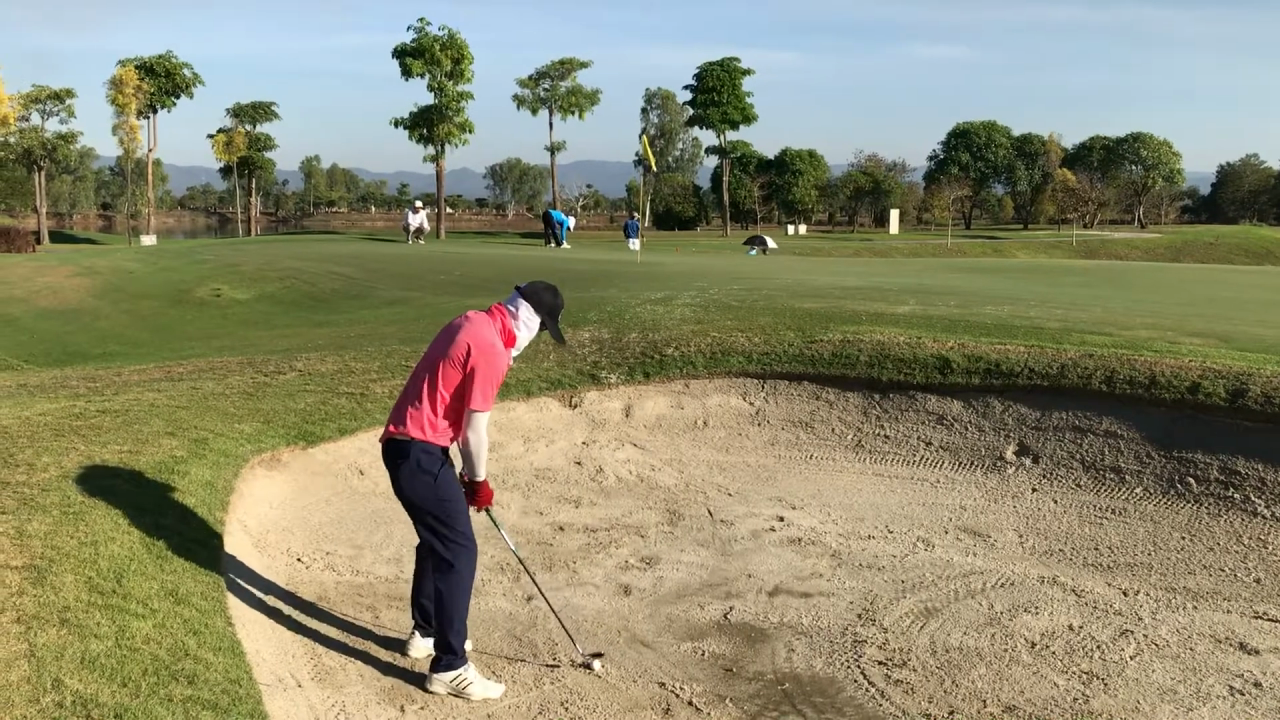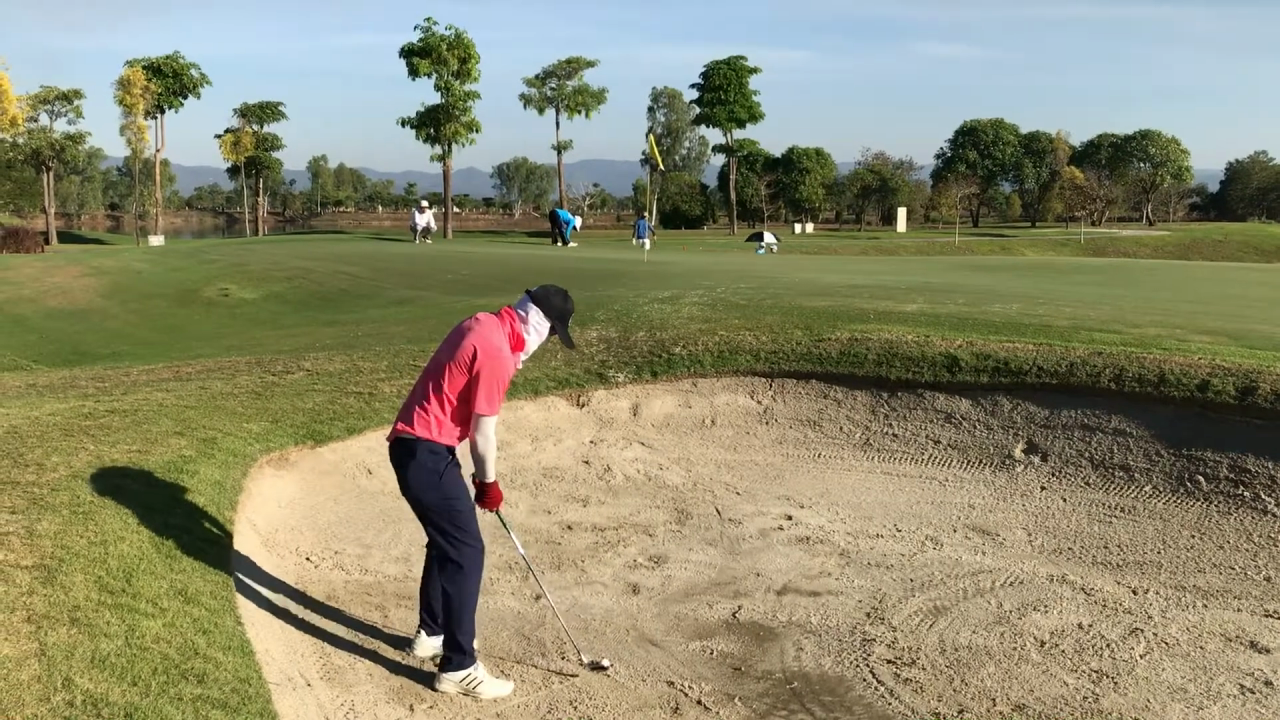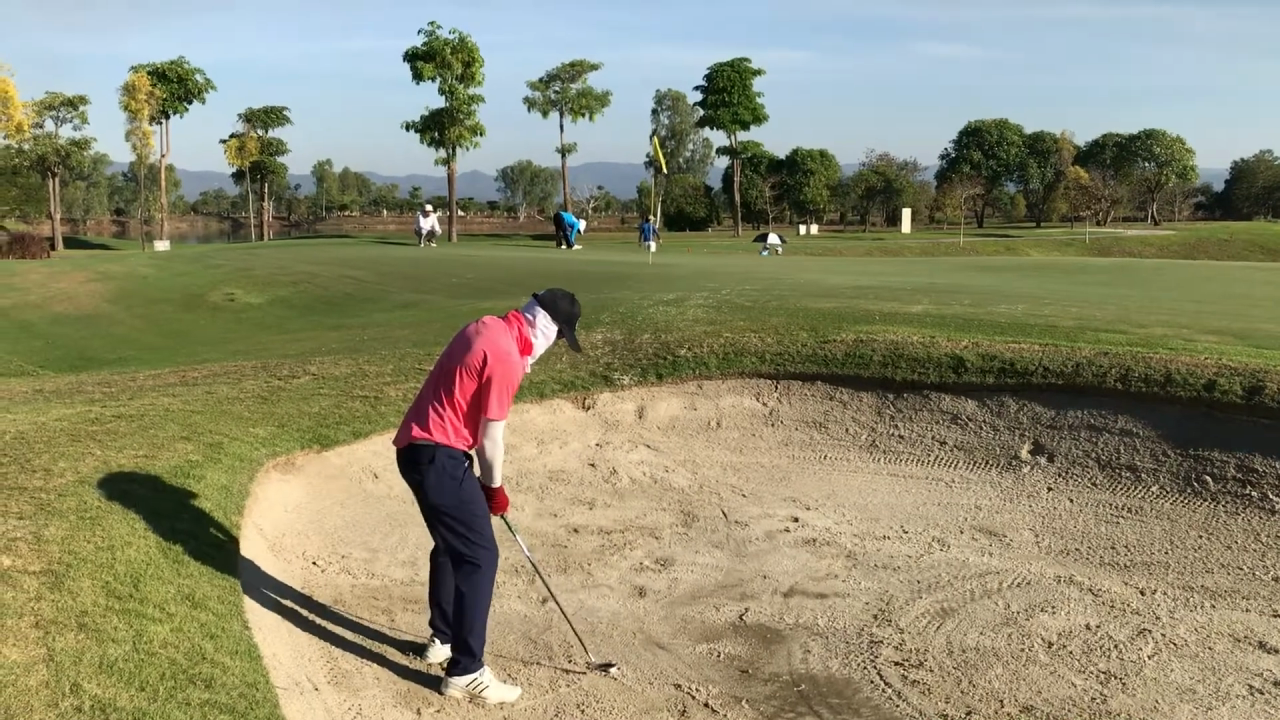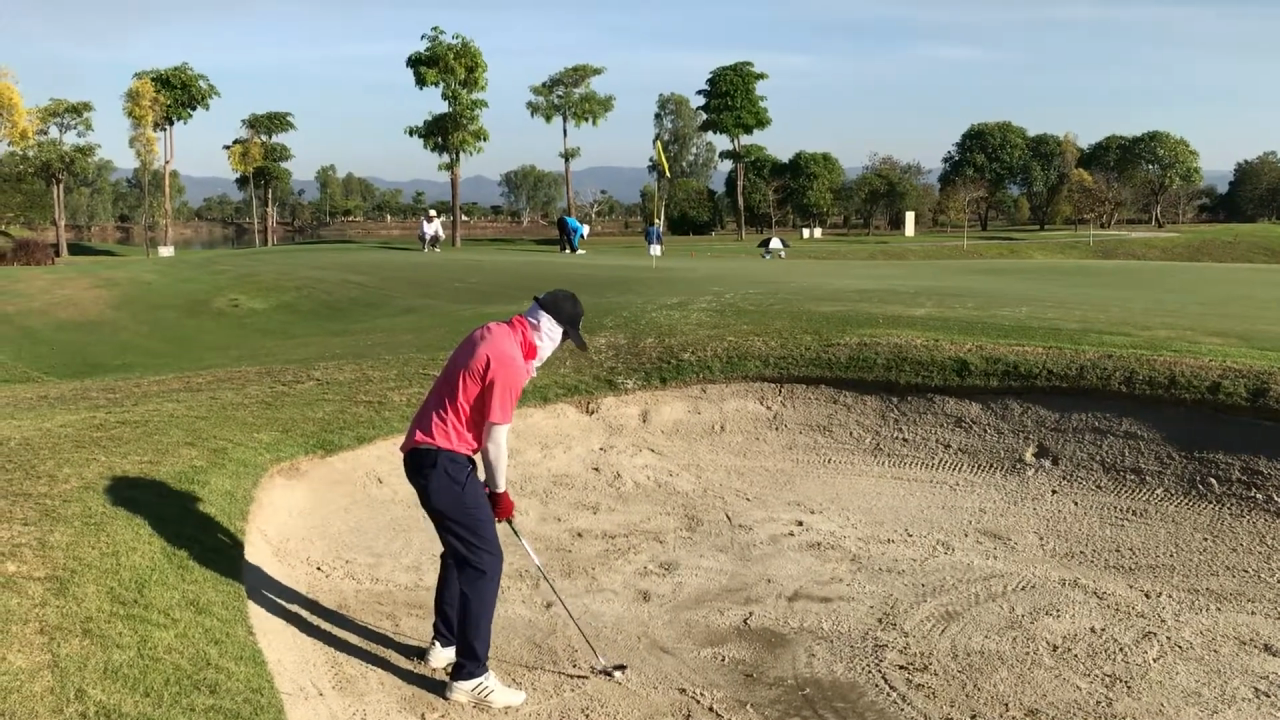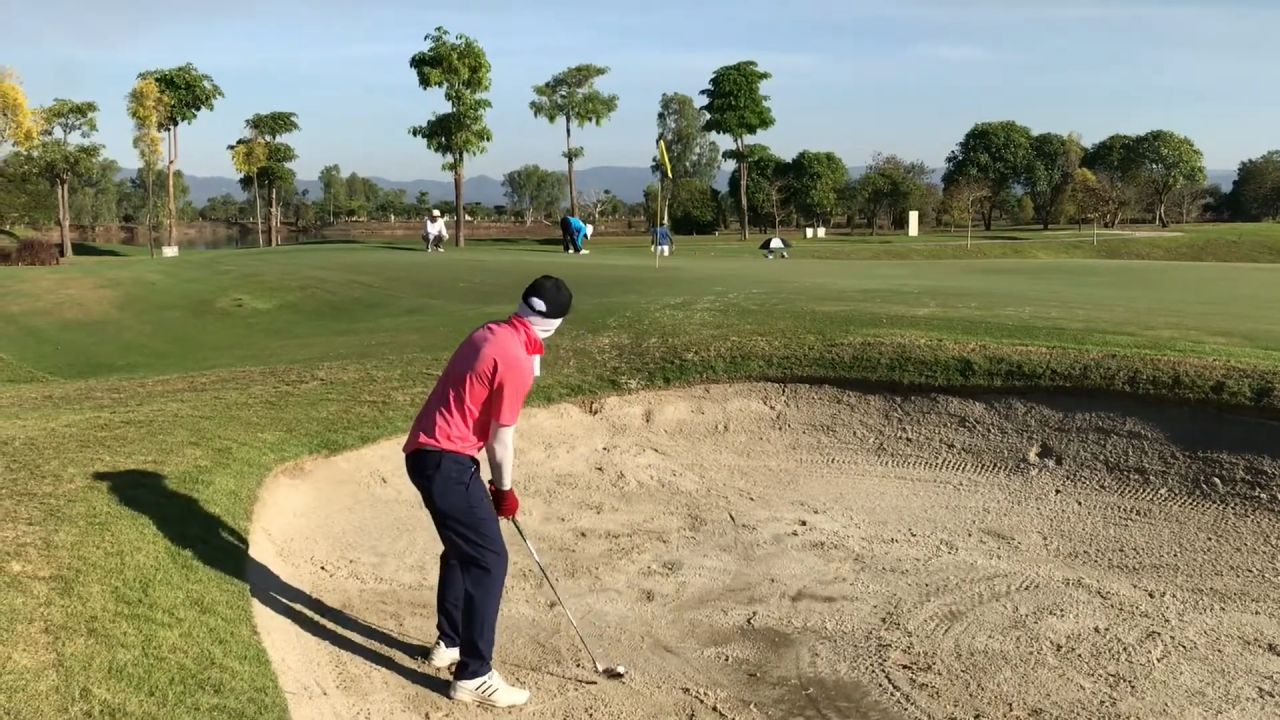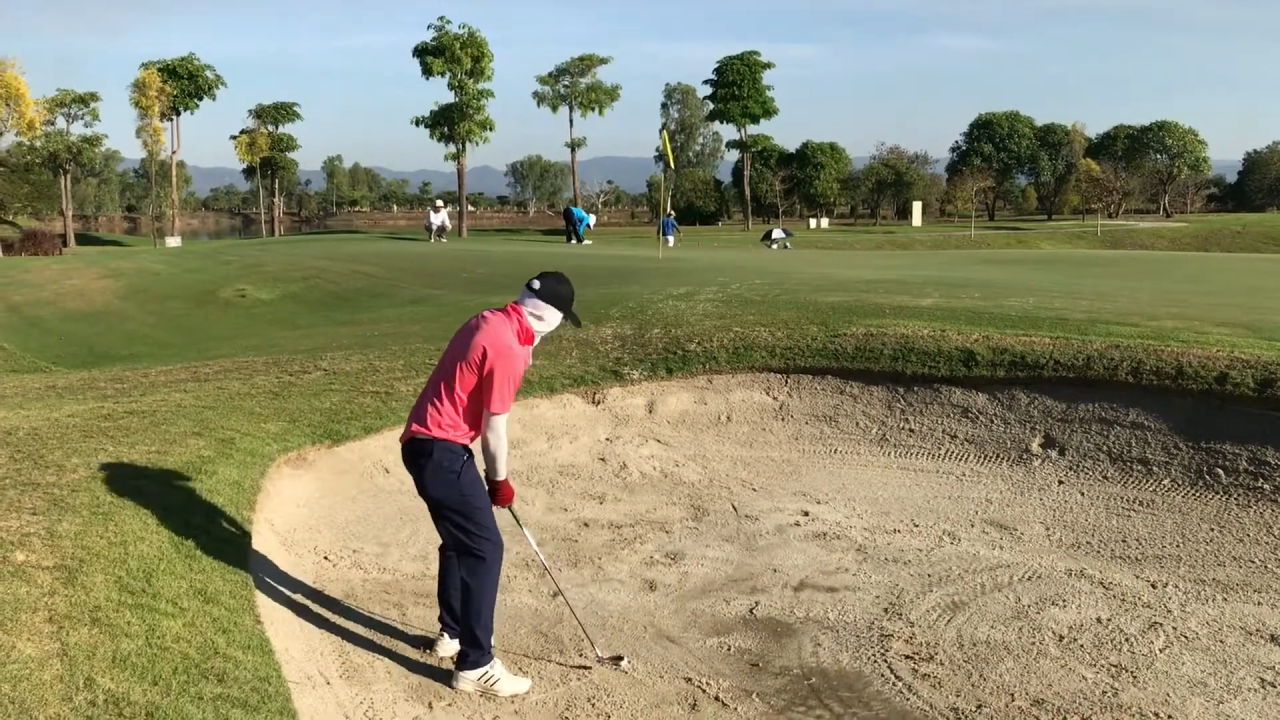
dt=0.4s
person 1, frame 1
left shoulder: (470, 322)
right shoulder: (492, 350)
right elbow: (474, 429)
left wrist: (467, 473)
right wrist: (479, 481)
left hip: (399, 443)
right hip: (422, 452)
left knee: (435, 543)
right knee: (457, 555)
left ankle: (426, 633)
right ankle: (449, 669)
person 1, frame 2
left shoulder: (481, 323)
right shoulder: (497, 353)
right elbow: (482, 431)
right wrist: (489, 483)
left hip: (410, 444)
right hip: (427, 452)
left knee: (445, 540)
right knee: (466, 553)
left ankle: (432, 632)
right ankle: (457, 667)
person 1, frame 3
left shoulder: (487, 326)
right shoulder: (506, 358)
right elbow: (490, 435)
right wrist: (495, 488)
left hip: (416, 447)
right hip: (439, 457)
left knee: (451, 547)
right knee: (479, 557)
left ankle: (443, 639)
right ankle: (465, 672)
person 1, frame 4
left shoulder: (493, 333)
right shoulder: (509, 360)
right elbow: (494, 440)
left wrist: (492, 488)
right wrist: (499, 493)
left hip: (424, 453)
right hip: (444, 462)
left knee: (462, 551)
right knee: (484, 561)
left ankle: (445, 643)
right ankle: (469, 677)
person 1, frame 5
left shoulder: (489, 332)
right shoulder: (517, 364)
right elbow: (500, 439)
left wrist: (495, 486)
right wrist: (505, 490)
left hip: (424, 452)
right hip: (448, 462)
left knee: (460, 550)
right knee: (489, 560)
left ankle: (449, 642)
right ankle: (473, 676)
person 1, frame 6
left shoulder: (488, 321)
right shoulder: (508, 350)
right elbow: (493, 429)
right wrist: (499, 481)
left hip: (421, 442)
right hip: (442, 451)
left knee: (459, 542)
right knee: (484, 551)
left ankle: (451, 633)
right ankle: (475, 666)
